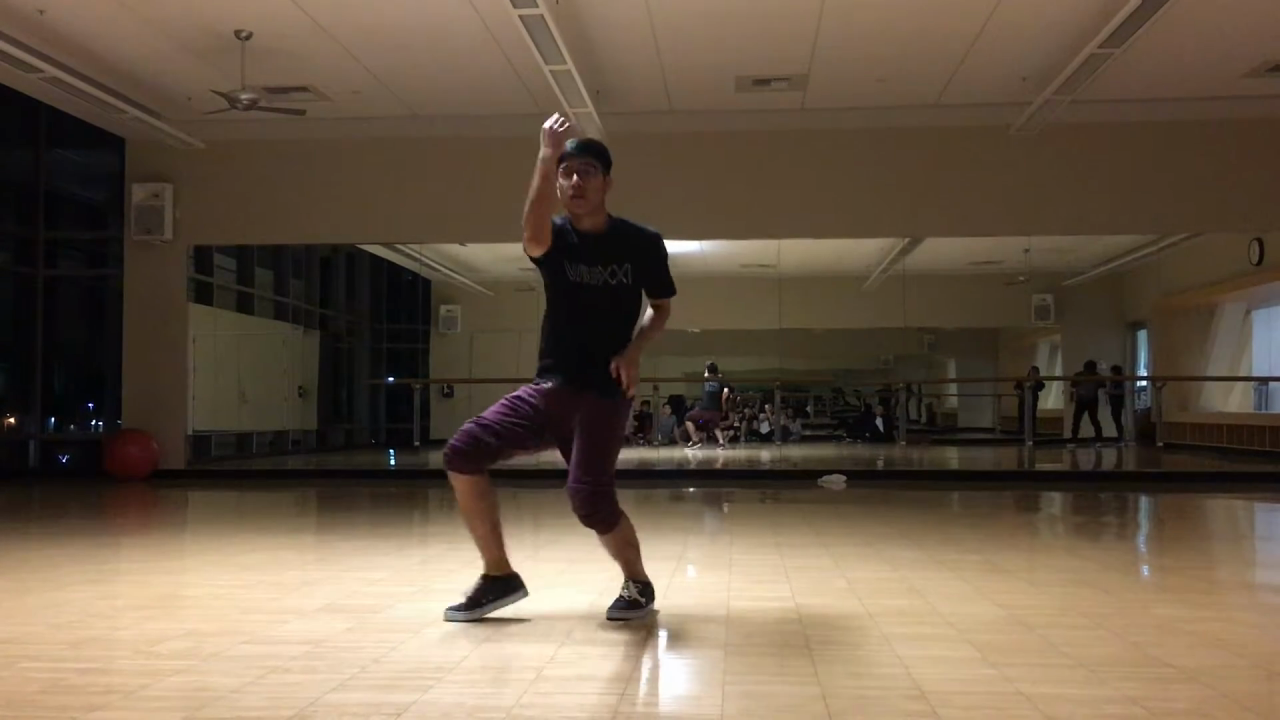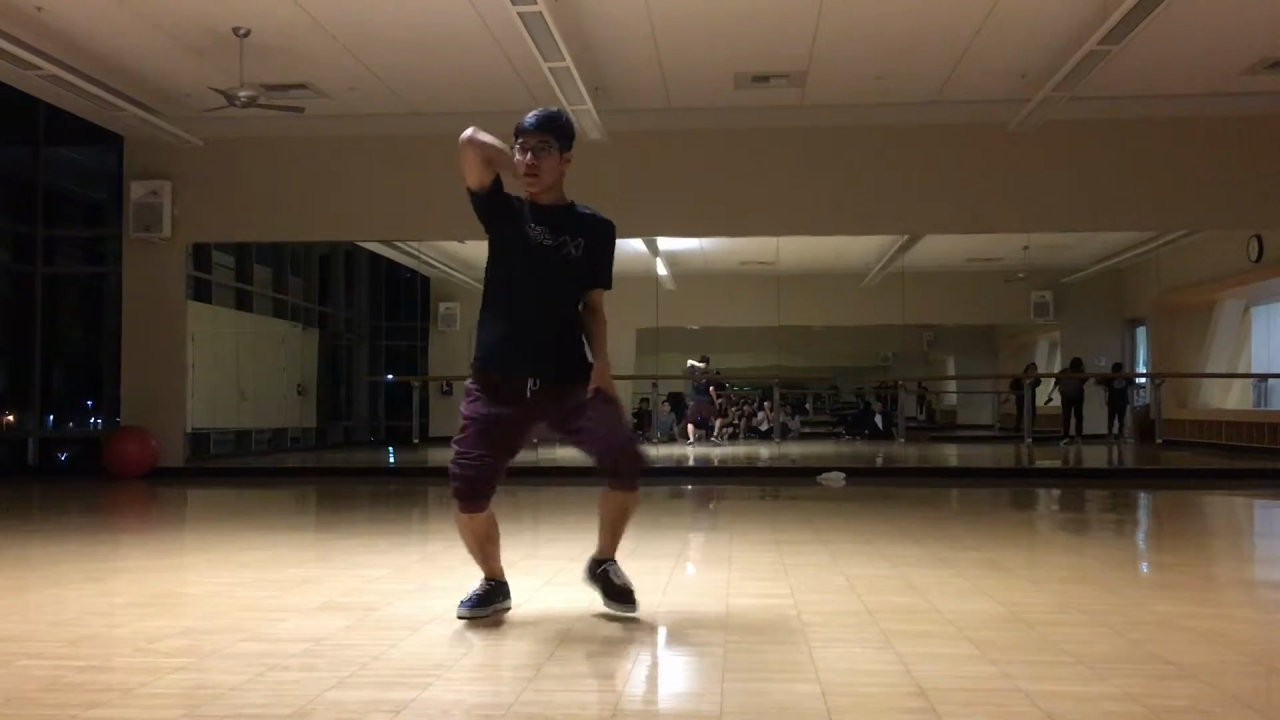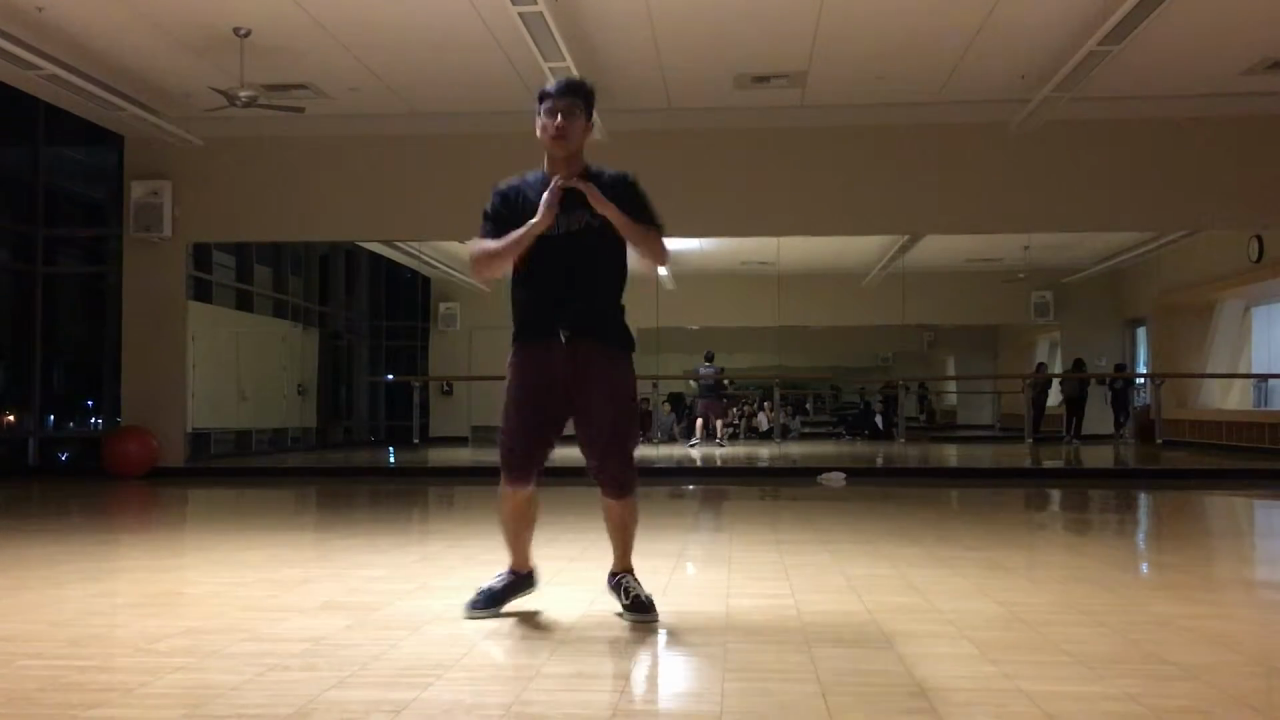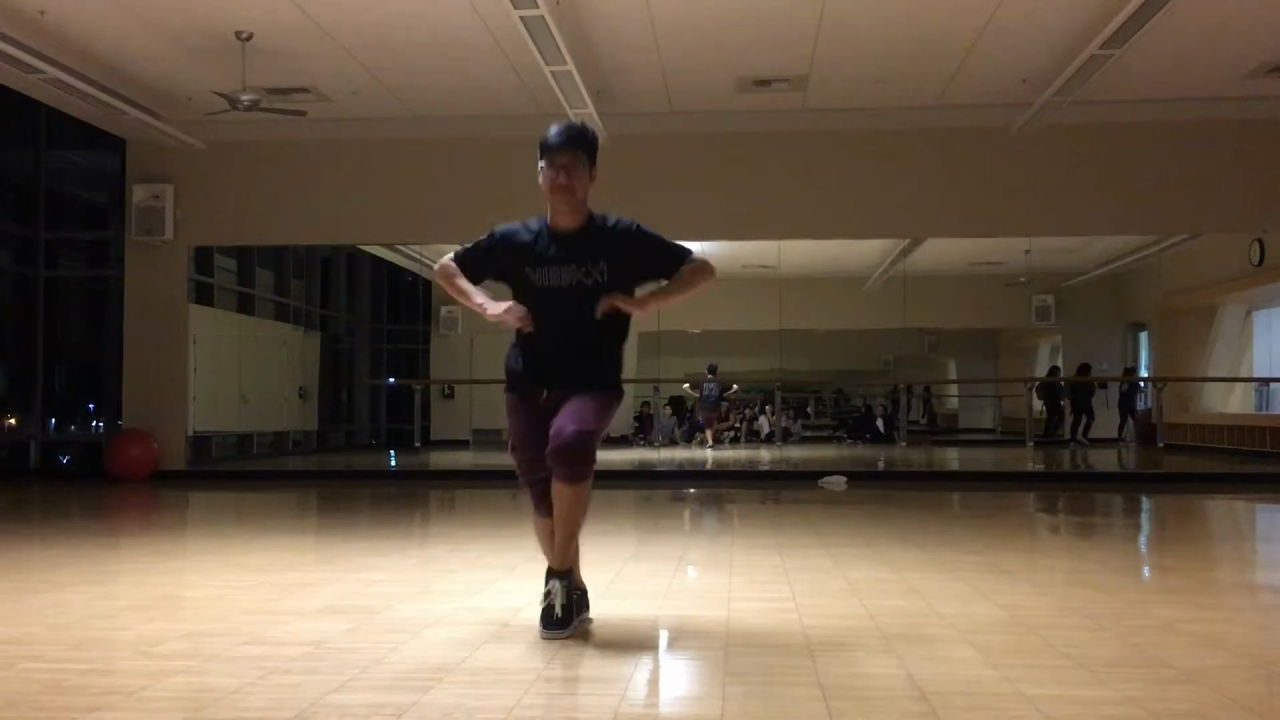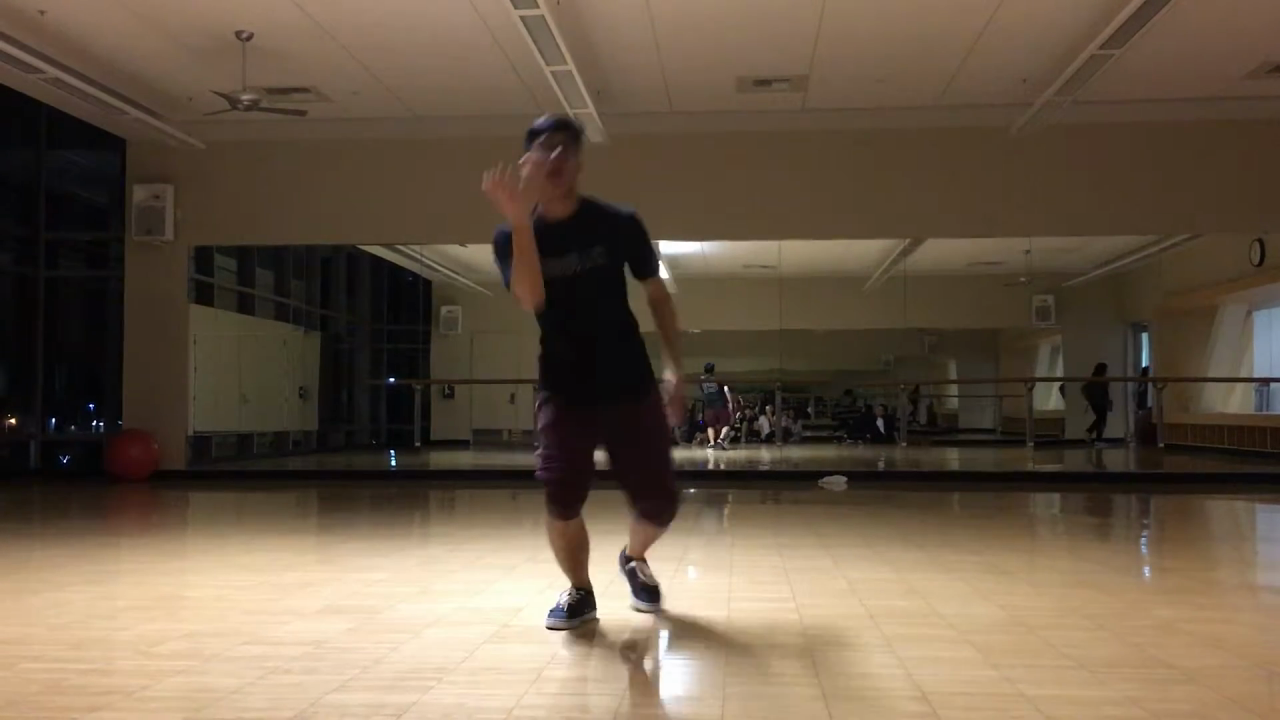
dt=0.5s
person 1, frame 1
left shoulder: (642, 243)
right shoulder: (554, 237)
left elbow: (662, 308)
right elbow: (535, 238)
left wrist: (635, 350)
right wrist: (549, 154)
left hip: (602, 391)
right hip: (549, 386)
left knee: (590, 499)
right knee: (463, 454)
left ankle: (639, 583)
right ankle: (499, 578)
person 1, frame 2
left shoulder: (594, 228)
right shoulder: (502, 211)
left elbow: (593, 305)
right elbow: (470, 143)
left wrist: (602, 361)
right wrist: (508, 159)
left hip: (567, 379)
right hip: (496, 379)
left knee: (625, 463)
right knee: (468, 487)
left ankle: (604, 563)
right ankle: (494, 582)
person 1, frame 3
left shoulder: (617, 187)
right shoulder: (515, 195)
left elbow: (657, 254)
right elbow: (481, 265)
left wrist: (607, 210)
right wrist: (538, 223)
left hip: (604, 345)
right hip: (538, 346)
left knee: (614, 470)
right knee: (518, 466)
left ankle: (623, 575)
right ankle: (518, 570)
person 1, frame 4
left shoulder: (623, 239)
right shoulder: (513, 241)
left elbow: (701, 270)
right elbow: (445, 269)
left wrist: (644, 301)
right wrist: (486, 304)
left hip: (592, 384)
right hip: (529, 389)
left knee: (569, 443)
right knee: (545, 501)
left ankle: (560, 577)
right ankle: (572, 586)
person 1, frame 5
left shoulder: (618, 224)
right shoulder: (519, 234)
left elbow: (657, 294)
right elbow: (532, 301)
left wrist: (673, 368)
right wrist: (520, 223)
left hip: (628, 387)
right hip: (564, 388)
left knee: (657, 503)
right knee: (562, 494)
left ankle: (634, 555)
right ankle: (579, 590)
